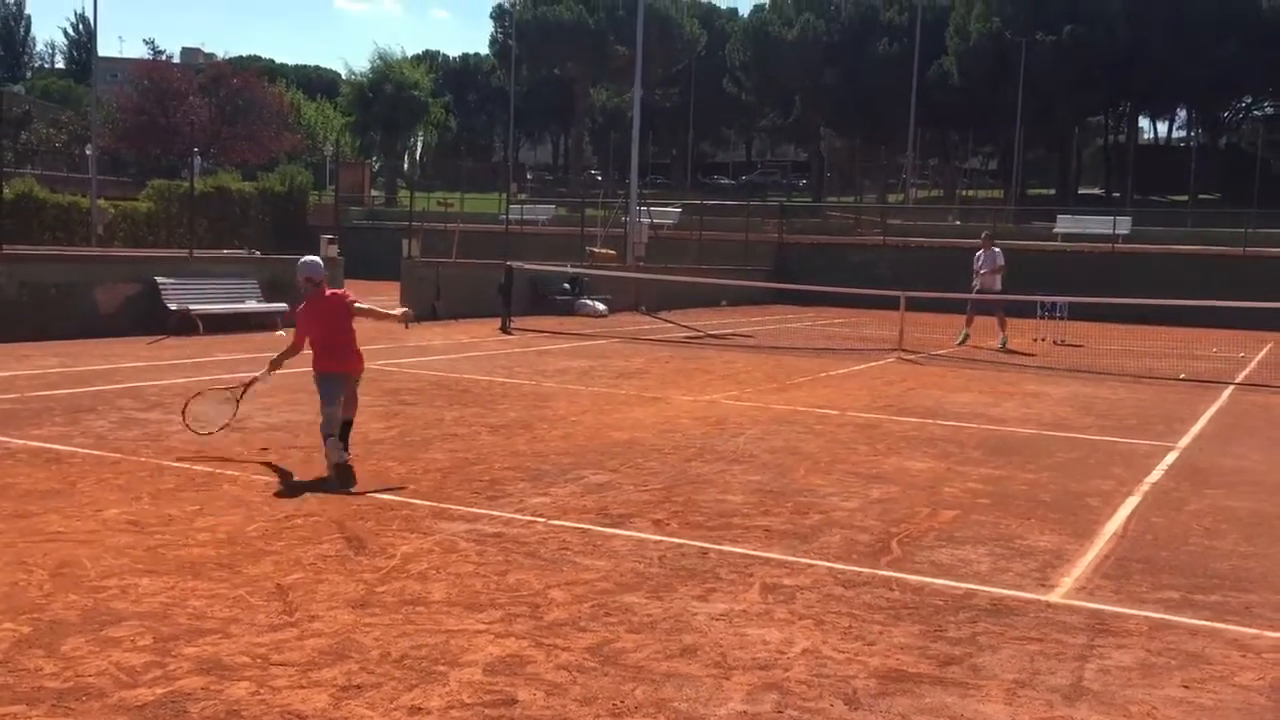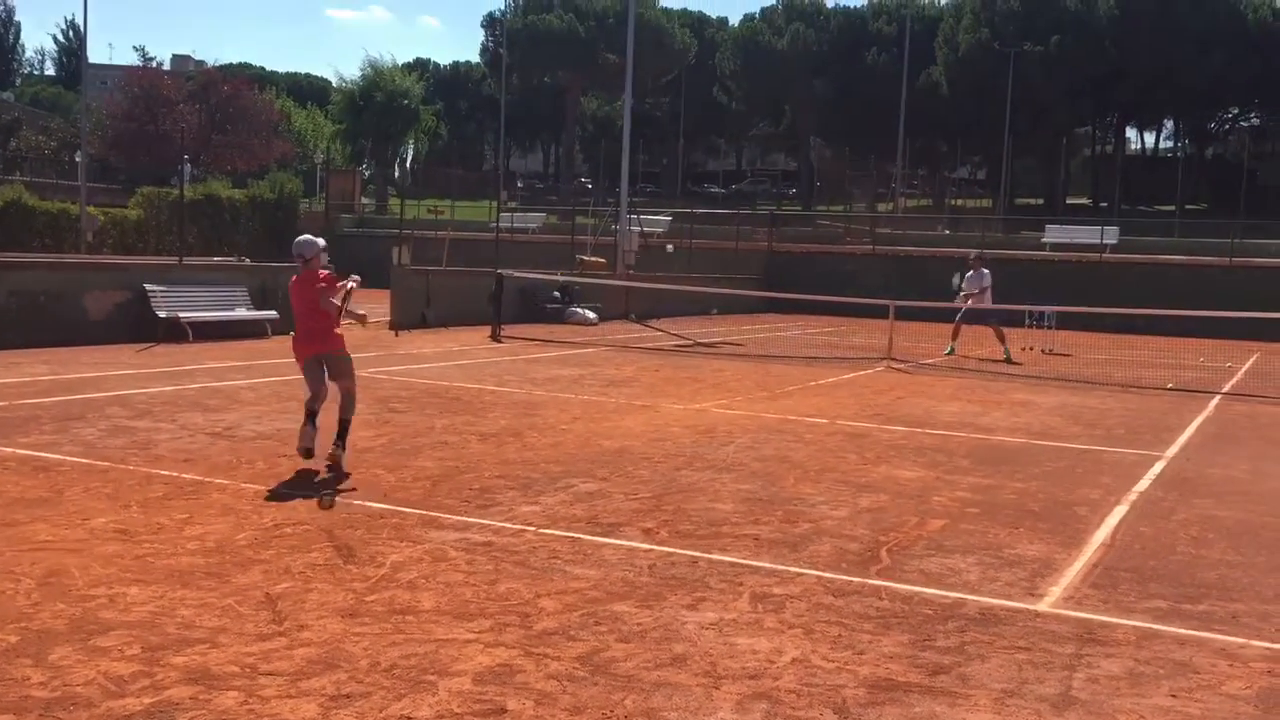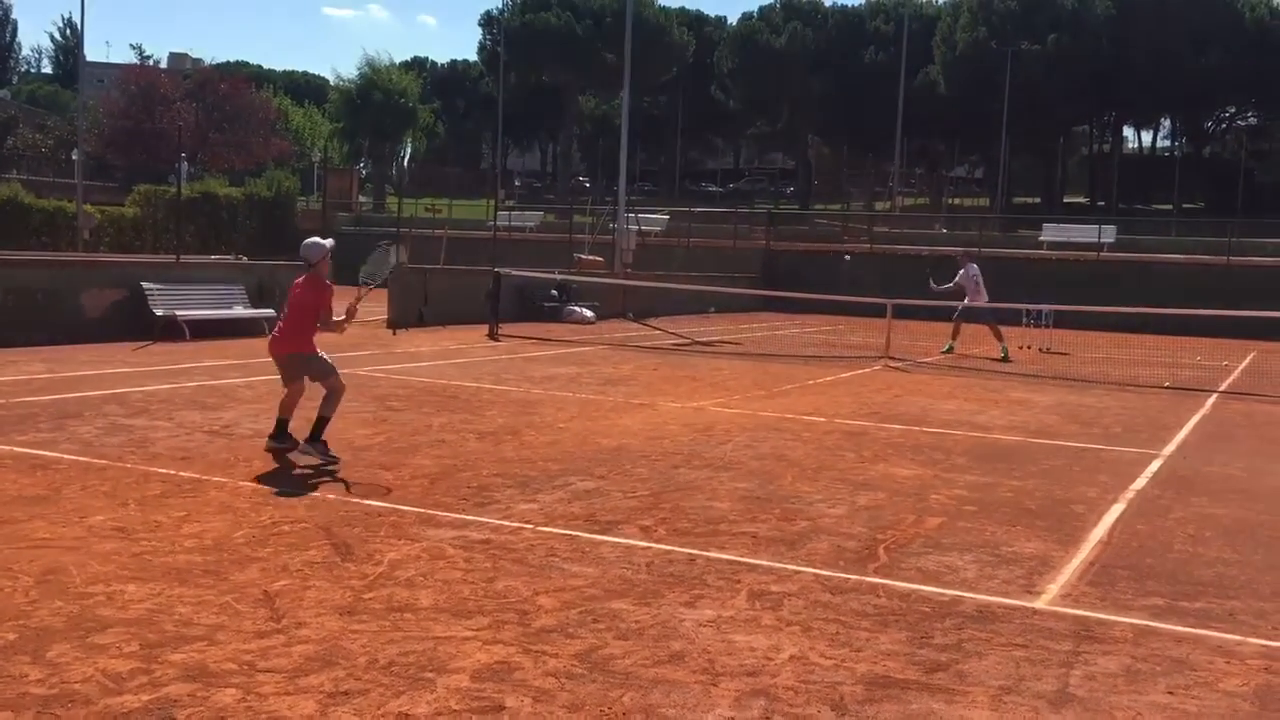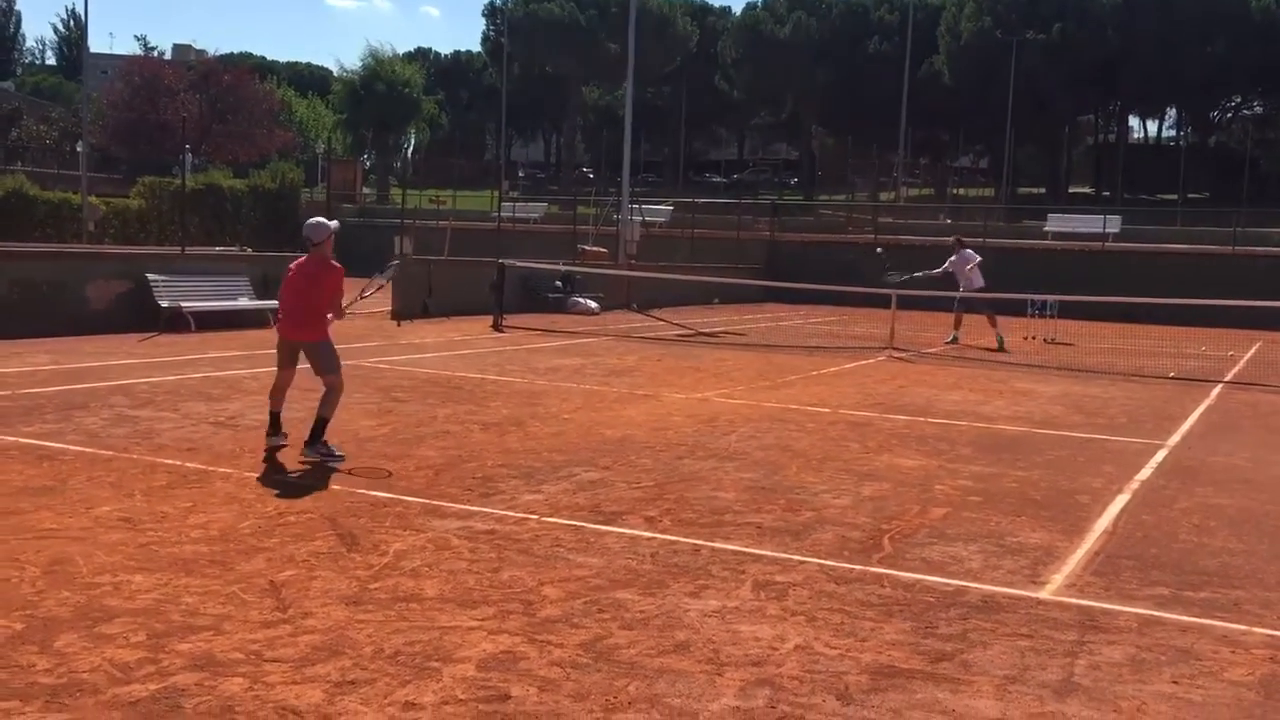
dt=0.3s
person 1, frame 1
left shoulder: (302, 312)
right shoulder: (341, 297)
left elbow: (295, 347)
right elbow: (359, 309)
left wrist: (277, 360)
right wrist: (393, 314)
left hip: (325, 366)
right hip: (351, 360)
left knee: (330, 414)
right knee: (349, 396)
left ankle: (332, 442)
right ankle: (341, 445)
person 1, frame 2
left shoulder: (294, 283)
right shoulder: (324, 276)
right elbow: (325, 300)
left wrist: (347, 284)
right wrist: (353, 313)
left hip: (304, 345)
right hip: (330, 341)
left knee: (318, 392)
right knee: (348, 392)
left ankle: (310, 427)
right ankle: (339, 443)
person 1, frame 3
left shoulder: (298, 285)
right shoulder: (324, 287)
right elbow: (326, 324)
left wrist: (334, 325)
right wrist: (347, 319)
left hip: (278, 345)
right hip: (297, 347)
left knee: (294, 390)
right knee: (336, 387)
left ankle: (278, 436)
right ankle: (314, 440)
person 1, frame 4
left shoulder: (294, 267)
right shoulder: (334, 269)
left elbow: (285, 301)
right elbow: (337, 312)
right wrist: (328, 318)
left hip: (287, 328)
right hip: (313, 332)
left knee: (283, 379)
right knee: (334, 384)
left ankle: (274, 431)
right ankle: (314, 443)
